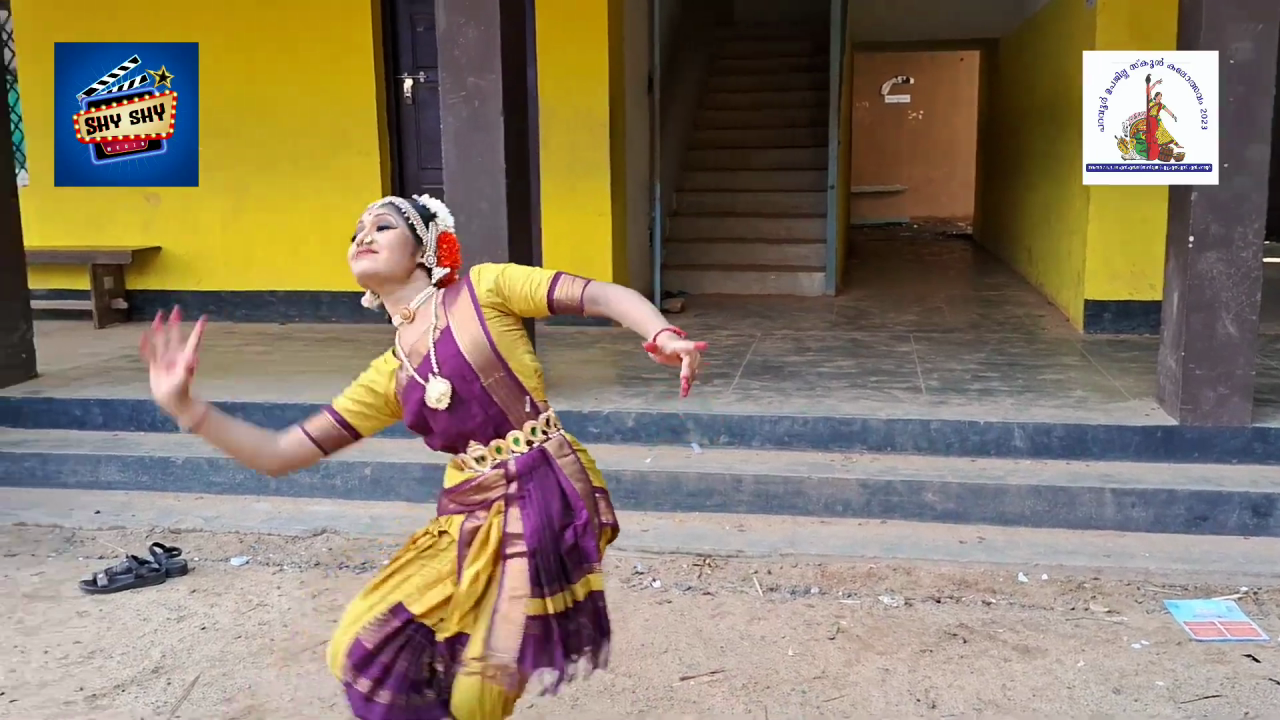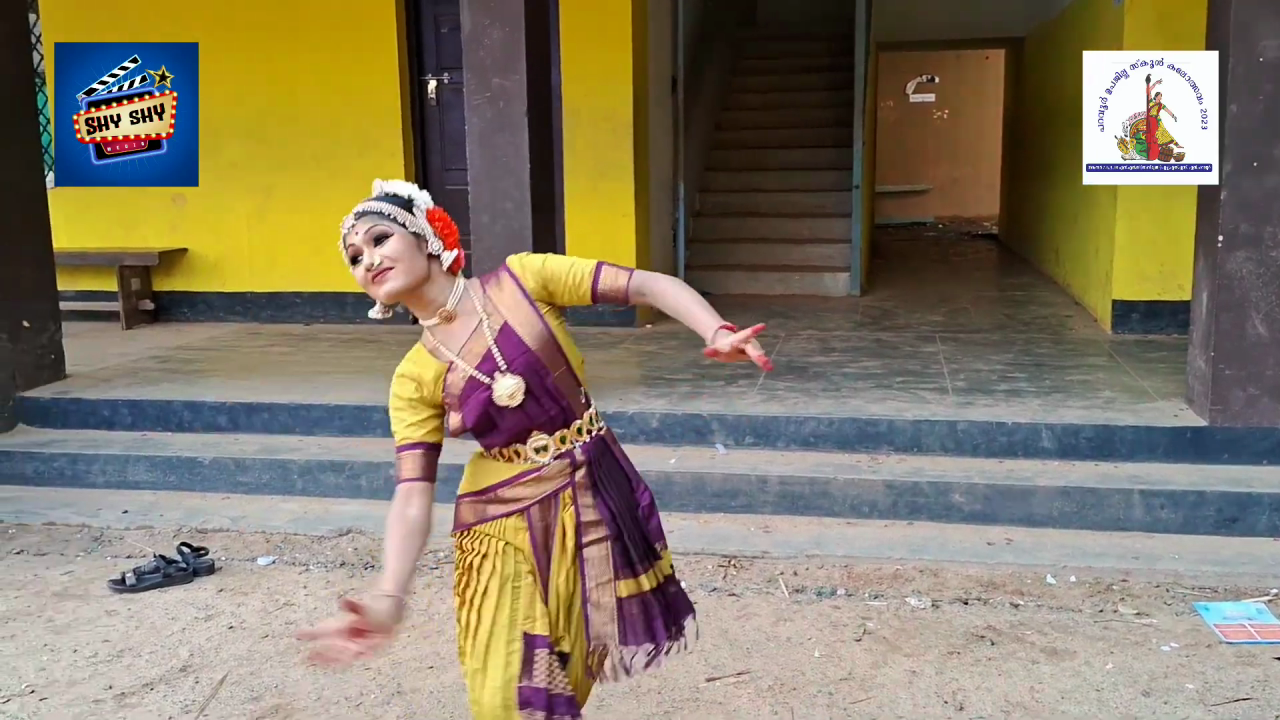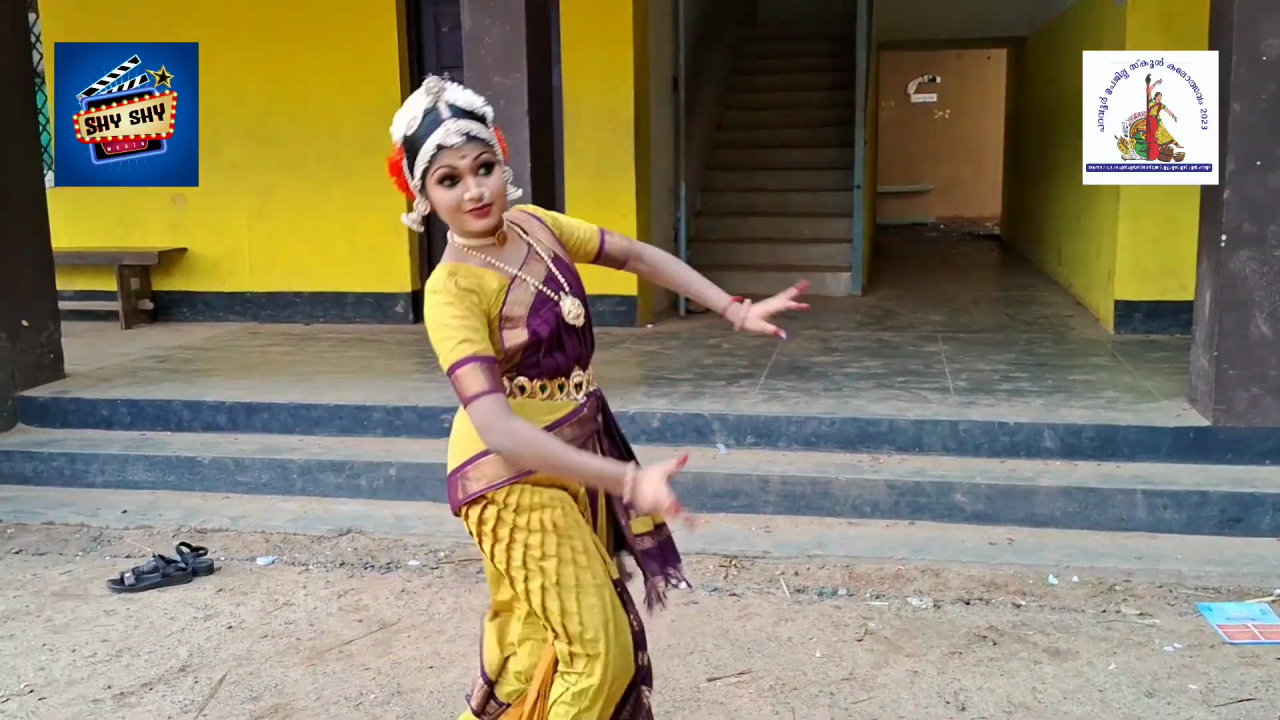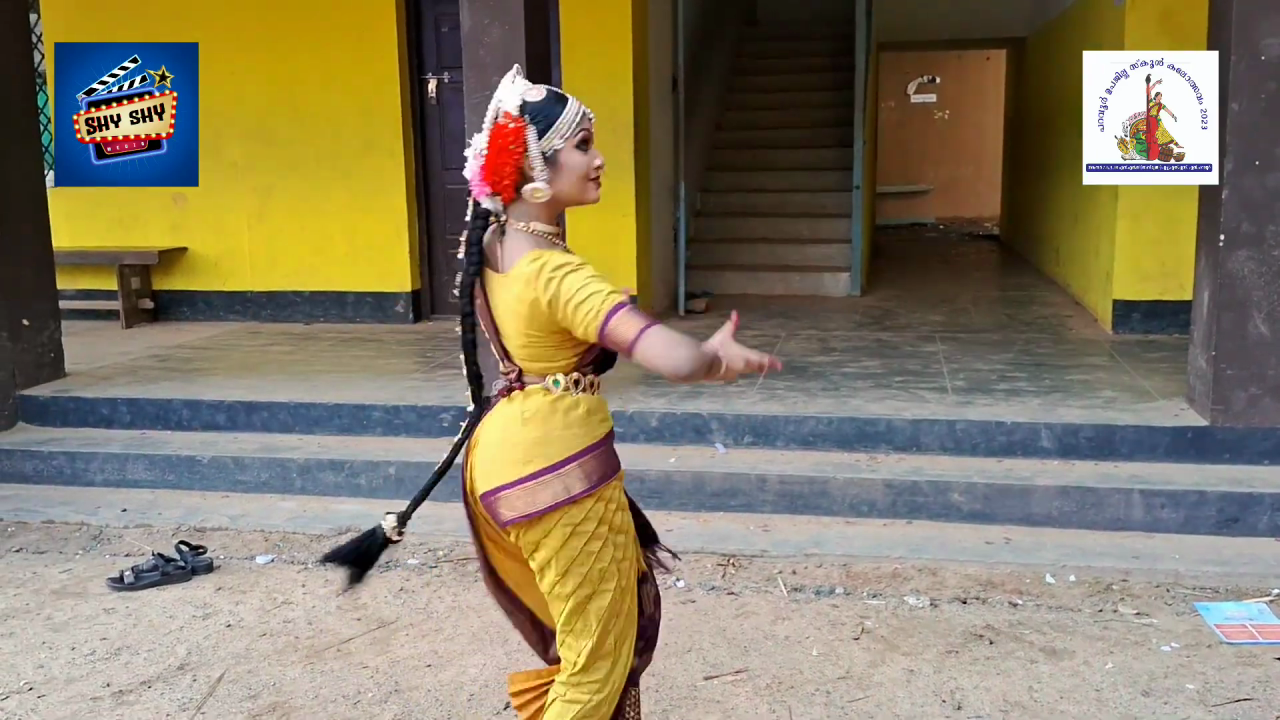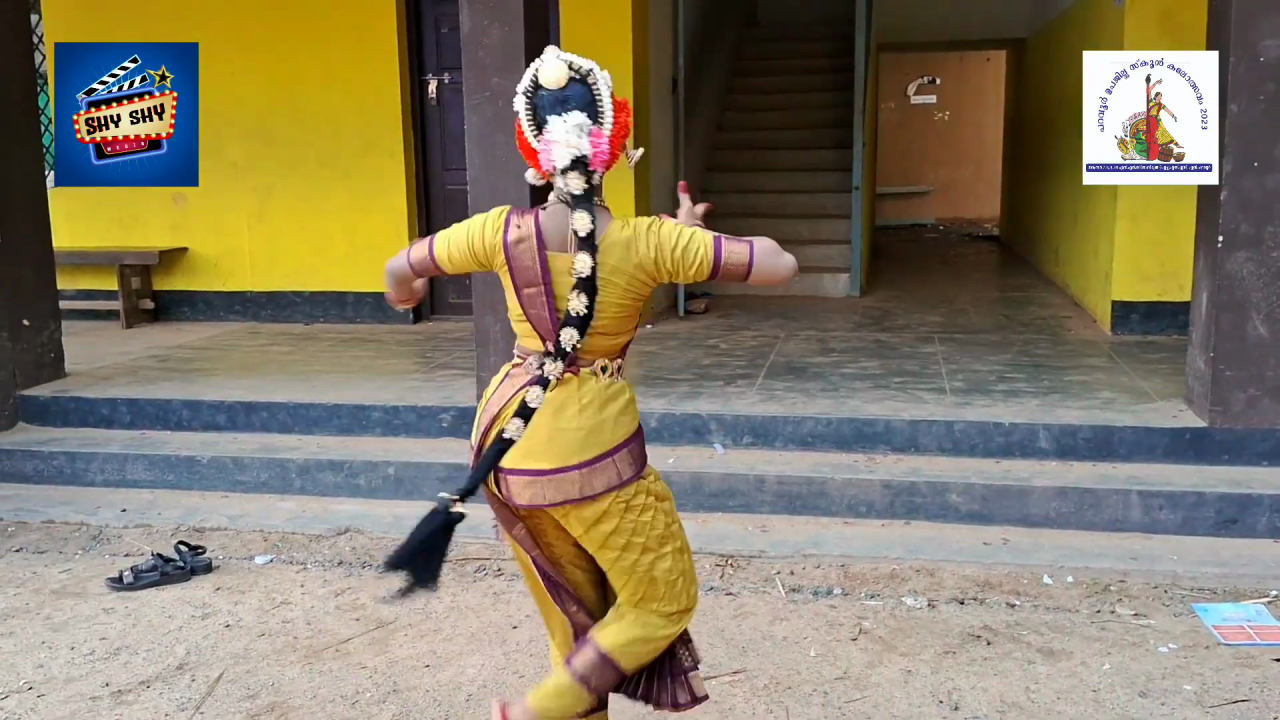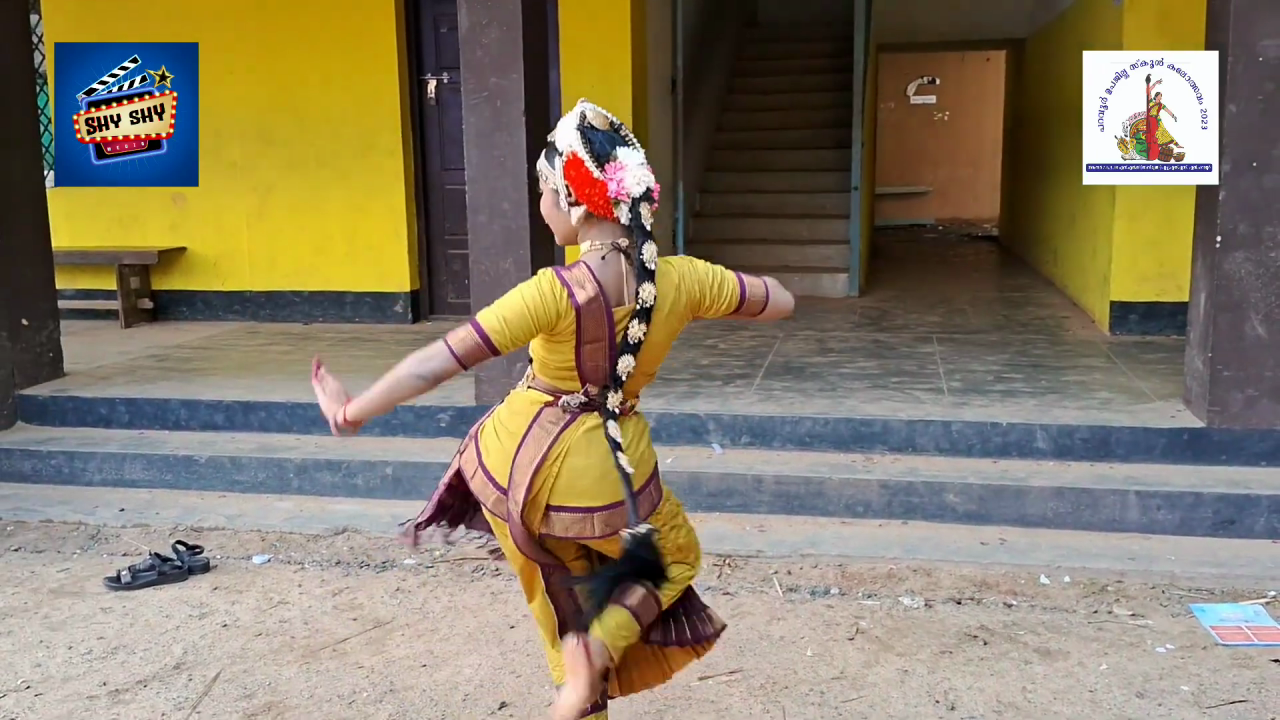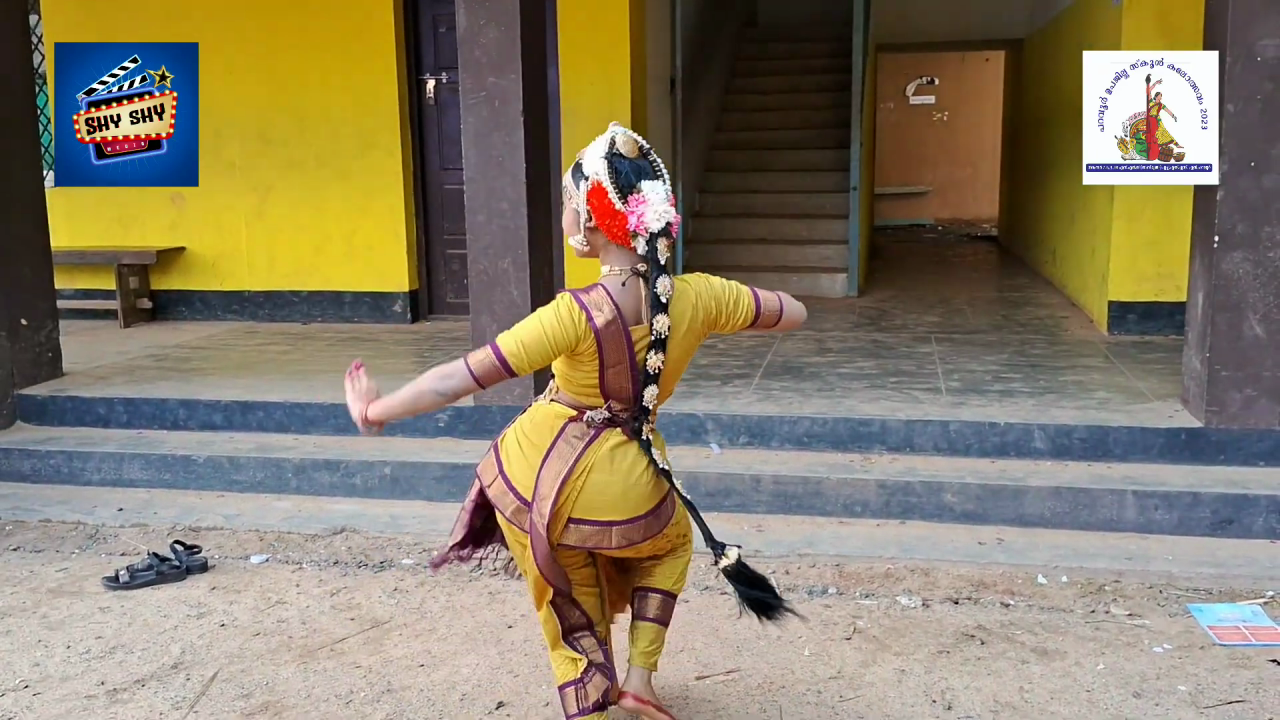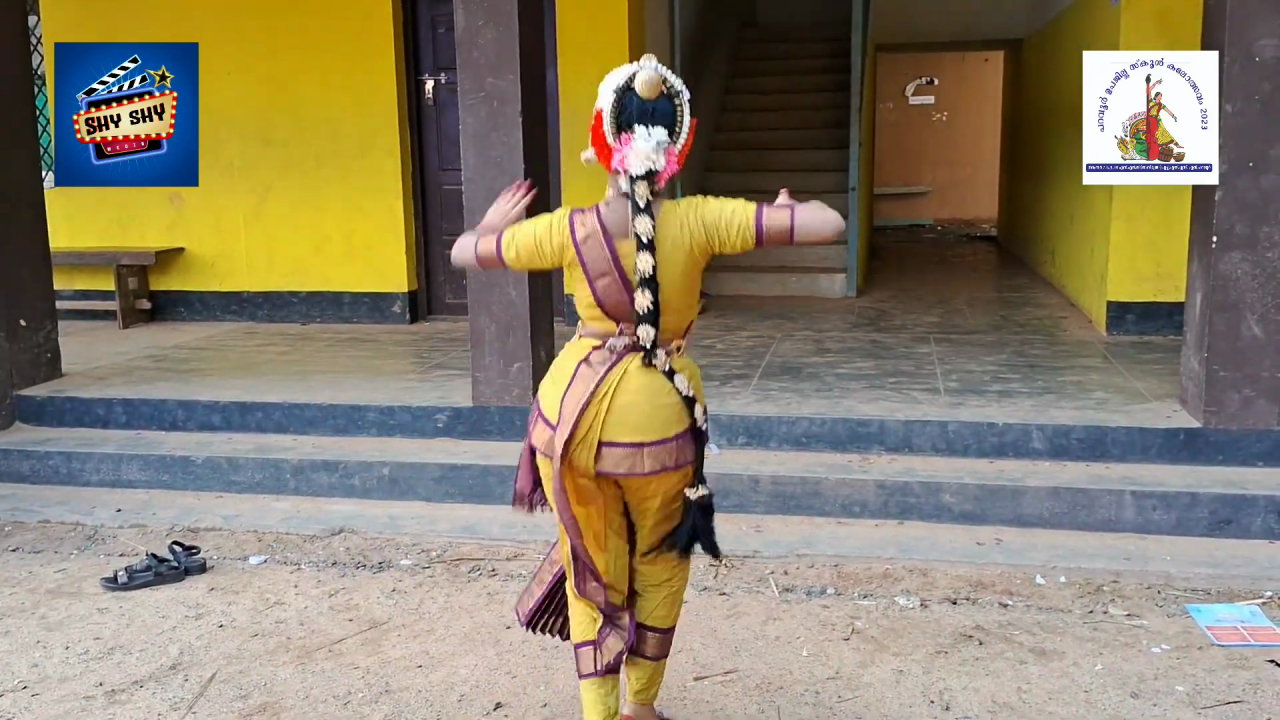
dt=0.2s
person 1, frame 1
left shoulder: (483, 289)
right shoulder: (386, 377)
left elbow: (609, 296)
right elbow: (281, 454)
left wrist: (662, 333)
right wrist: (188, 410)
left hip: (552, 508)
right hip: (475, 521)
right knee: (360, 652)
person 1, frame 2
left shoulder: (520, 279)
right shoulder: (415, 377)
left elbow: (653, 285)
right elbow: (411, 505)
left wrist: (716, 334)
right wrist: (388, 604)
left hip: (599, 499)
right hip: (508, 519)
person 1, frame 3
left shoulder: (535, 228)
right shoulder: (452, 292)
left elbow: (638, 255)
right elbow: (491, 424)
left wrist: (737, 309)
right wrist: (625, 482)
left hip: (575, 440)
right hip: (517, 465)
left knee: (533, 644)
right knee: (598, 648)
person 1, frame 4
left shoulder: (498, 235)
right shoulder: (555, 275)
right elbow: (671, 360)
right wrist: (720, 360)
left hip: (506, 454)
right hip: (555, 467)
left knee: (609, 624)
right knee: (596, 663)
person 1, frame 5
left shoulder: (508, 231)
right shoulder: (650, 241)
left elbow: (399, 271)
right elbow: (776, 264)
left wrist: (404, 295)
right wrist: (685, 236)
left hip: (510, 430)
right hip: (589, 448)
left knee: (578, 608)
right knee: (666, 606)
person 1, frame 6
left shoulder: (557, 294)
right shoulder: (681, 280)
left elbow: (441, 359)
right elbow: (781, 302)
left wrist: (350, 412)
left hip: (515, 460)
right hip: (601, 476)
left knee: (562, 603)
right knee: (679, 556)
right ankle: (599, 661)
person 1, frame 7
left shoulder: (572, 317)
right shoulder: (689, 298)
left elbow: (460, 379)
right elbow: (791, 313)
left wrist: (374, 414)
left hip: (536, 478)
right hip: (624, 483)
left knee: (576, 610)
right knee: (666, 544)
person 1, frame 8
left shoulder: (568, 231)
right shoulder: (688, 224)
left elbow: (466, 252)
right elbow: (828, 223)
left wrist: (503, 216)
right wrist: (790, 220)
left hip: (572, 406)
right hip: (653, 411)
left knee: (593, 568)
right knee: (665, 547)
